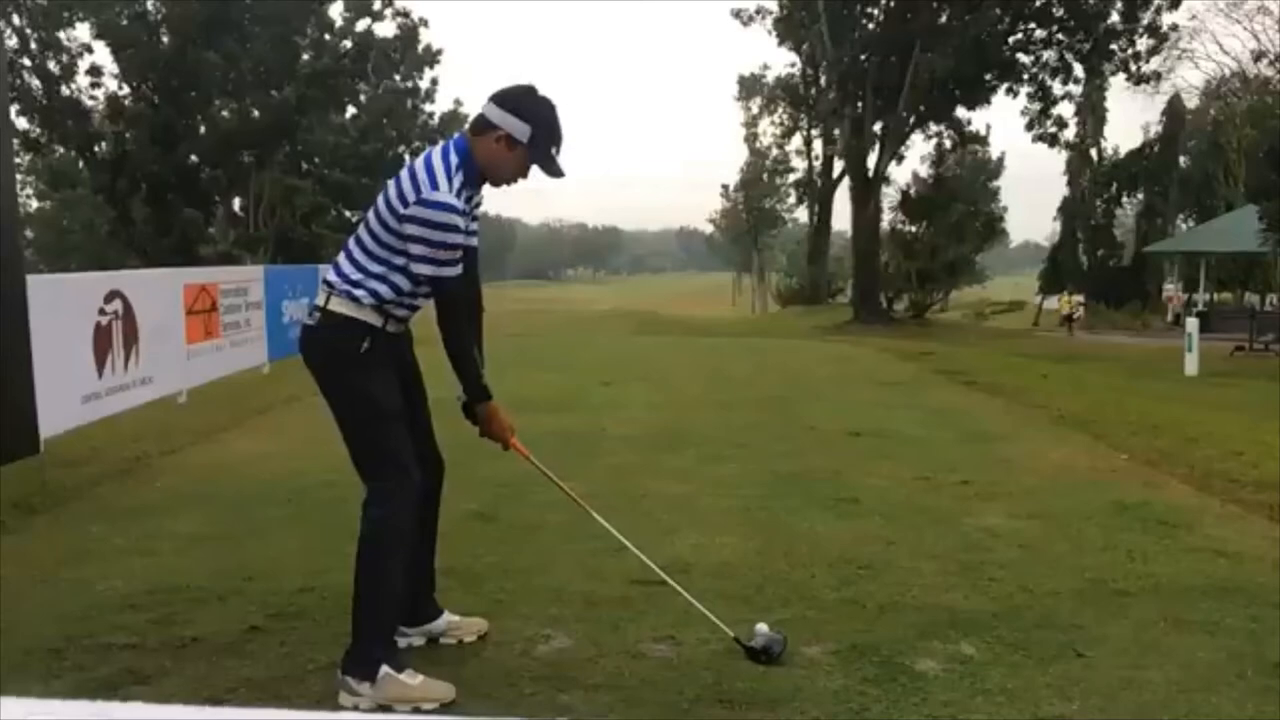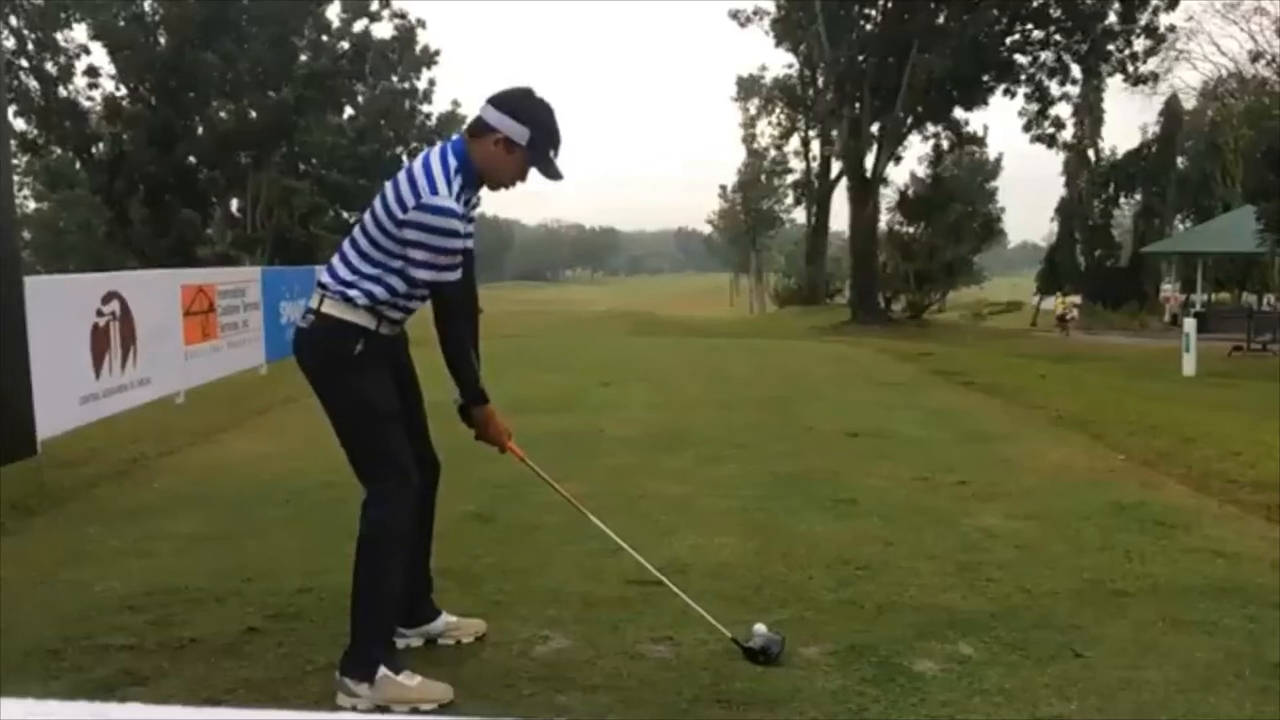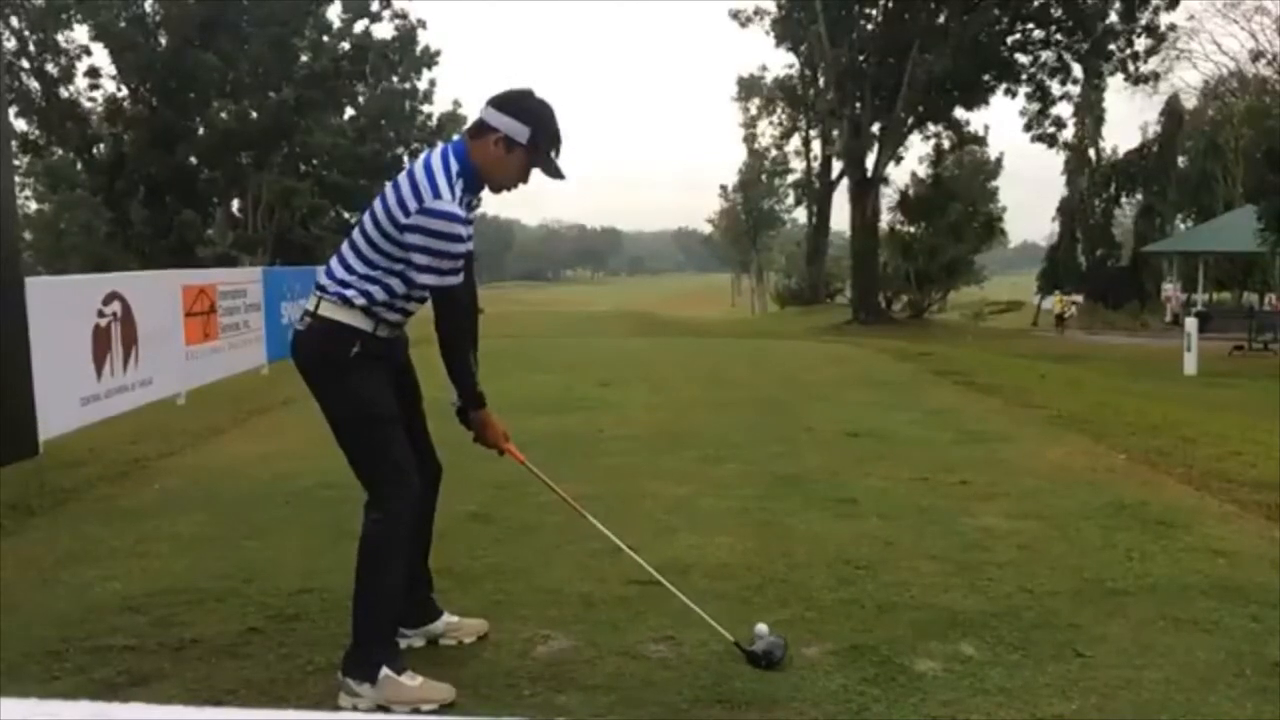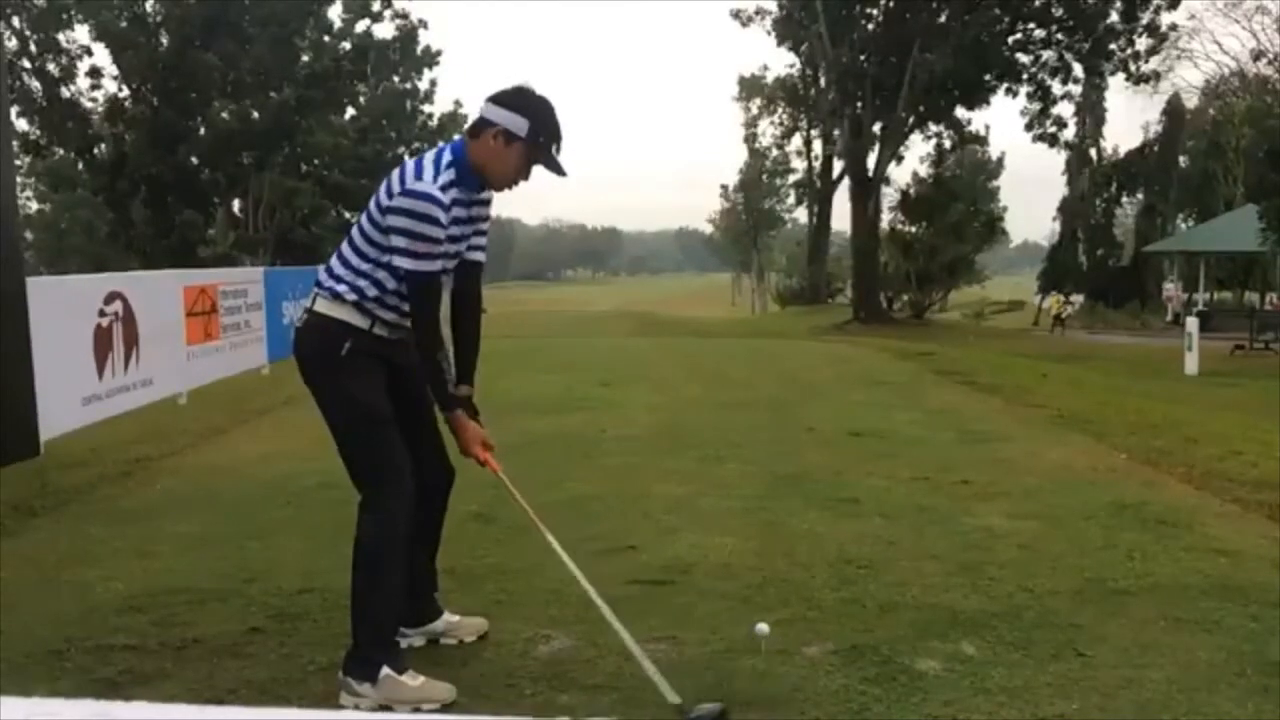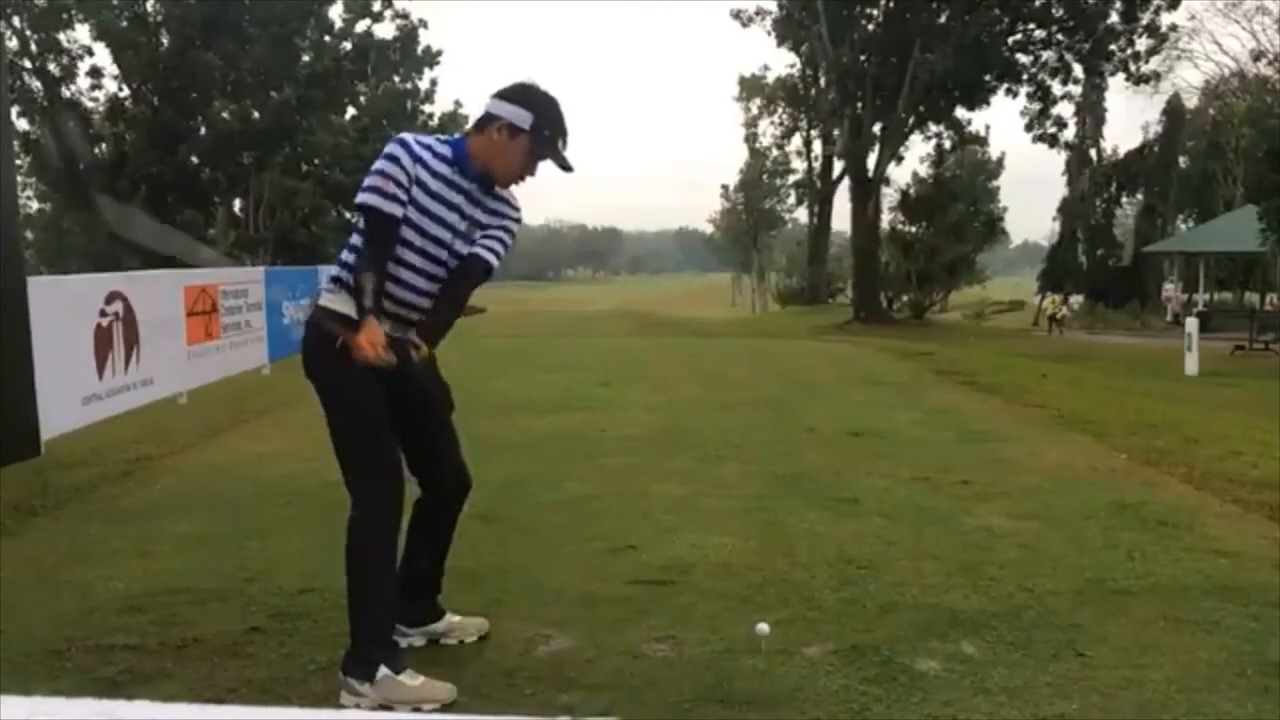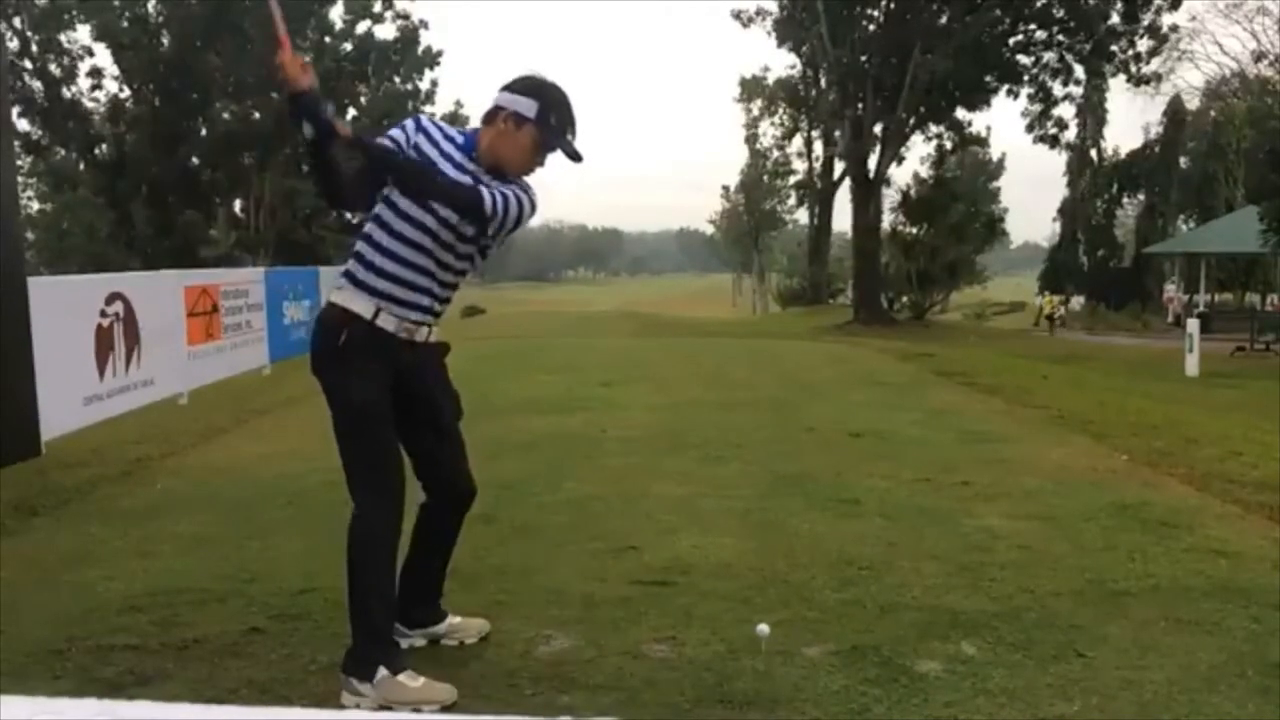
dt=0.7s
person 1, frame 1
left shoulder: (456, 173)
right shoulder: (438, 197)
left elbow: (466, 292)
right elbow: (450, 308)
left wrist: (477, 389)
right wrist: (481, 399)
left hip: (380, 334)
right hip: (347, 338)
left knee: (425, 470)
right knee: (394, 486)
left ankle: (415, 612)
right ankle: (367, 668)
person 1, frame 2
left shoulder: (453, 172)
right shoulder: (438, 200)
left elbow: (463, 297)
right elbow: (448, 313)
left wrist: (474, 392)
right wrist: (477, 402)
left hip: (374, 335)
right hip: (341, 340)
left knee: (421, 471)
right knee: (393, 488)
left ankle: (413, 613)
right ankle: (365, 670)
person 1, frame 3
left shoulder: (454, 172)
right shoulder: (440, 204)
left elbow: (464, 298)
right elbow: (450, 317)
left wrist: (471, 393)
right wrist: (475, 406)
left hip: (374, 338)
right hip: (339, 342)
left knee: (422, 473)
right knee: (396, 490)
left ankle: (414, 612)
right ankle: (367, 670)
person 1, frame 4
left shoulder: (474, 191)
right shoulder: (424, 192)
left elbow: (467, 297)
right elbow: (425, 313)
left wrist: (465, 394)
right wrist: (453, 411)
left hip: (385, 340)
right hip: (340, 340)
left knee: (432, 475)
right knee: (390, 491)
left ankle: (415, 612)
right ankle: (368, 670)
person 1, frame 5
left shoulder: (503, 213)
right shoulder: (409, 154)
left elbow: (458, 287)
right elbow: (373, 248)
left wrist: (415, 344)
right wrist: (368, 326)
left hip: (407, 344)
right hip: (344, 336)
left knee: (448, 480)
right knee: (380, 490)
left ankle: (415, 612)
right ankle: (368, 667)
person 1, frame 6
left shoulder: (517, 200)
right shoulder: (422, 133)
left elbow: (446, 195)
right elbow: (345, 195)
left wrist: (349, 132)
right wrist: (313, 117)
left hip: (414, 347)
right hip: (354, 334)
left knee: (452, 485)
right knee: (381, 493)
left ankle: (416, 614)
right ankle: (369, 669)
